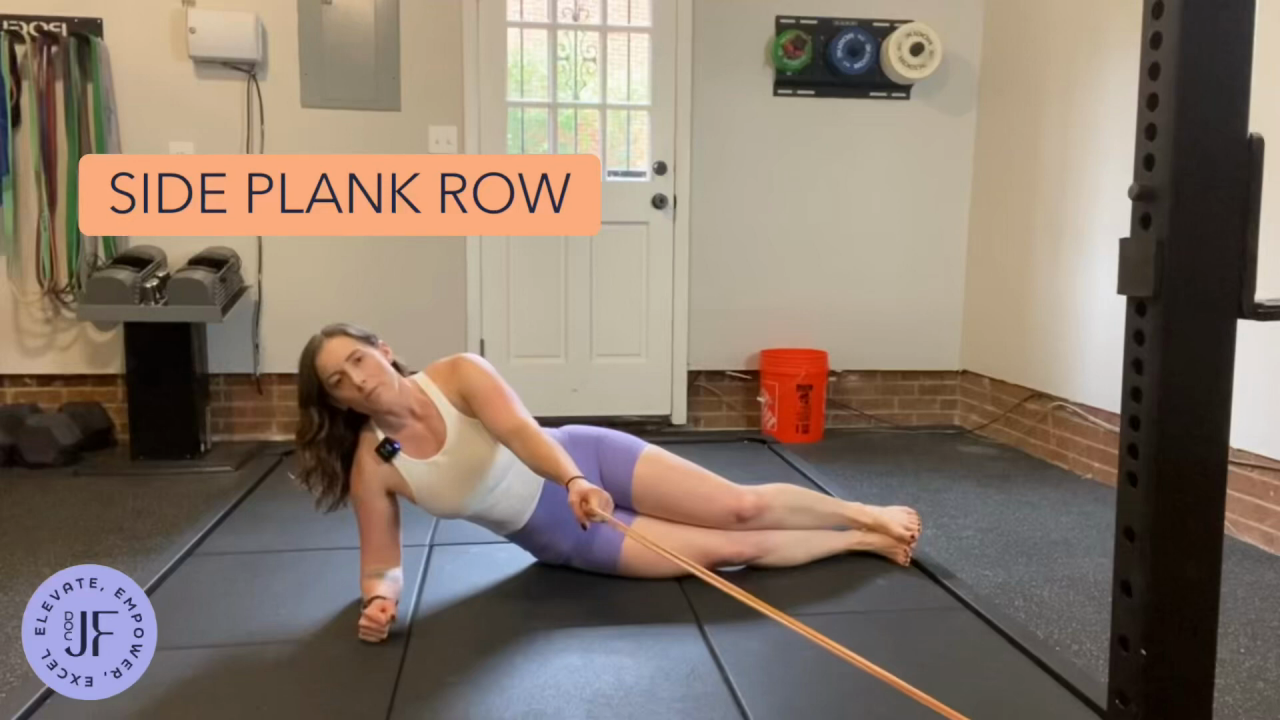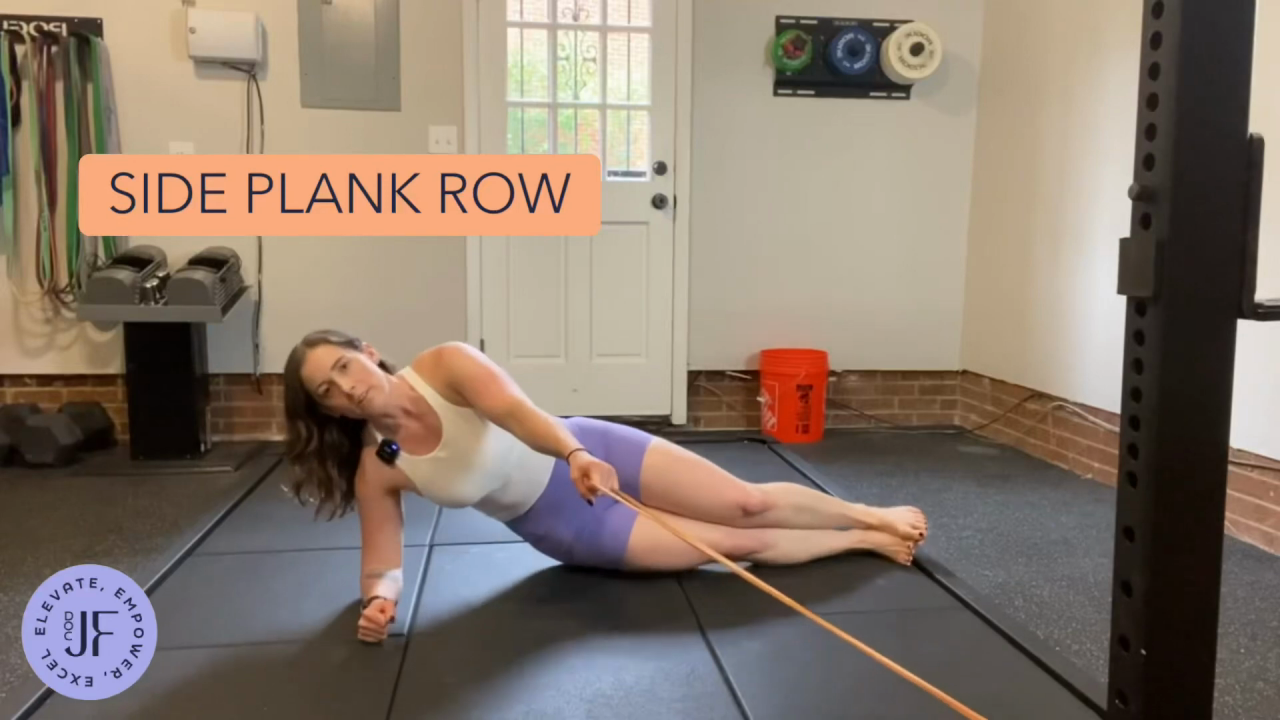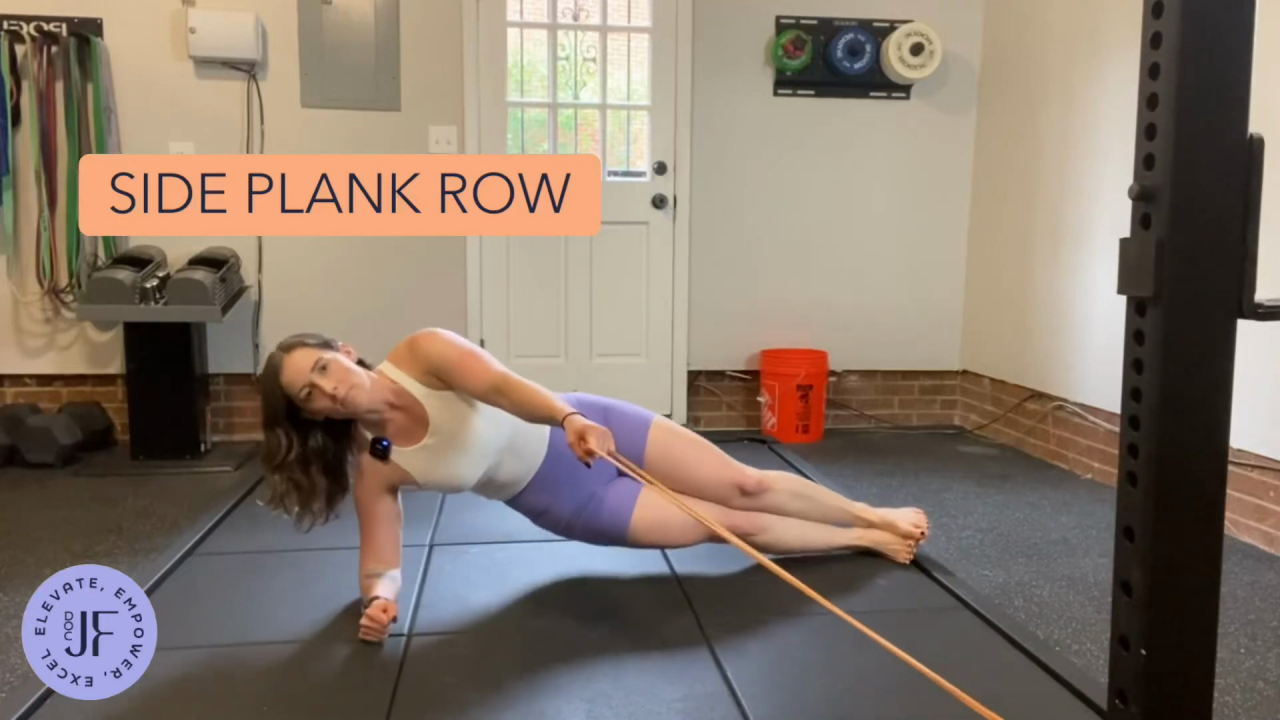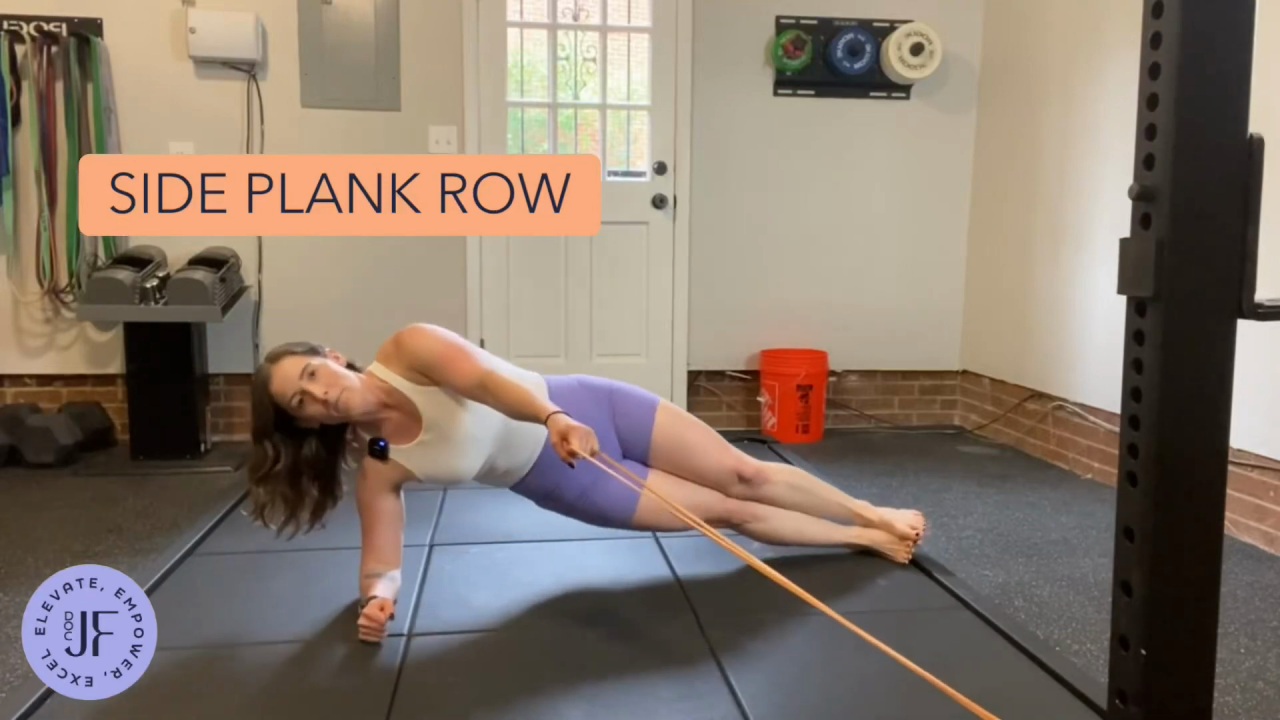
dt=0.3s
person 1, frame 1
left shoulder: (457, 375)
right shoulder: (372, 469)
left elbow: (519, 430)
right elbow: (380, 566)
left wrist: (570, 481)
right wrist: (380, 600)
left hip: (584, 460)
right hip: (563, 541)
left knee: (744, 507)
right knee: (733, 550)
left ankle: (867, 514)
right ankle: (863, 543)
person 1, frame 2
left shoulder: (446, 365)
right shoulder: (376, 470)
left elbow: (518, 411)
right elbow: (381, 568)
left wrist: (575, 453)
right wrist: (379, 601)
left hip: (587, 454)
right hip: (565, 532)
left knee: (748, 503)
right knee: (737, 545)
left ankle: (870, 515)
right ankle: (866, 542)
person 1, frame 3
left shoulder: (421, 351)
right shoulder: (373, 470)
left elbow: (501, 384)
right elbow: (379, 565)
left wrist: (569, 418)
right wrist: (379, 600)
left hip: (586, 430)
right hip: (565, 504)
left knee: (746, 486)
right knee: (729, 526)
left ankle: (872, 515)
right ankle: (866, 540)
person 1, frame 4
left shoulder: (408, 349)
right shoulder: (376, 469)
left elbow: (487, 380)
right elbow: (381, 564)
left wrist: (554, 417)
right wrist: (379, 598)
left hip: (589, 411)
right hip: (569, 485)
left knee: (744, 476)
right knee: (725, 513)
left ankle: (872, 514)
right ankle: (866, 540)
